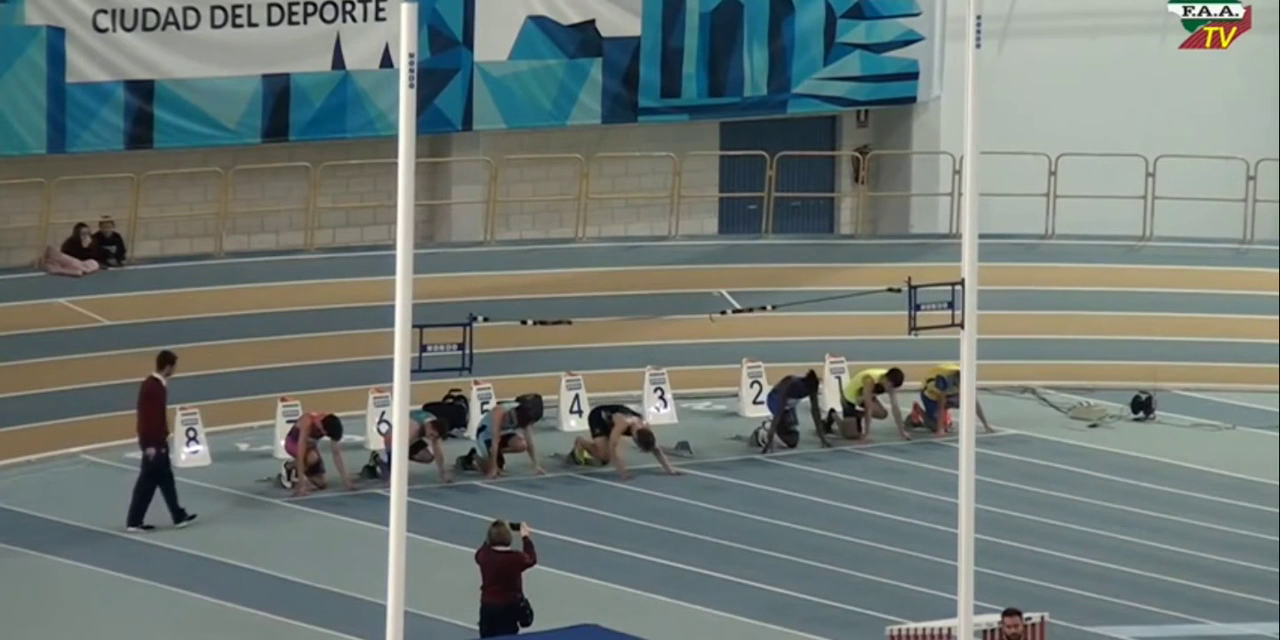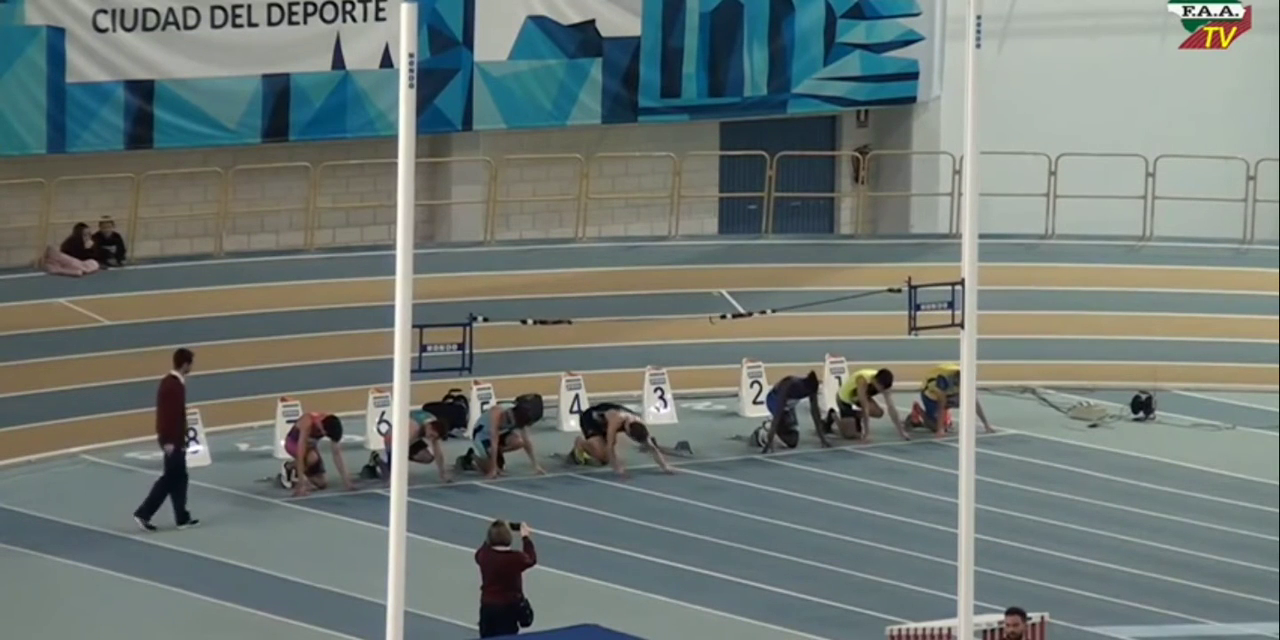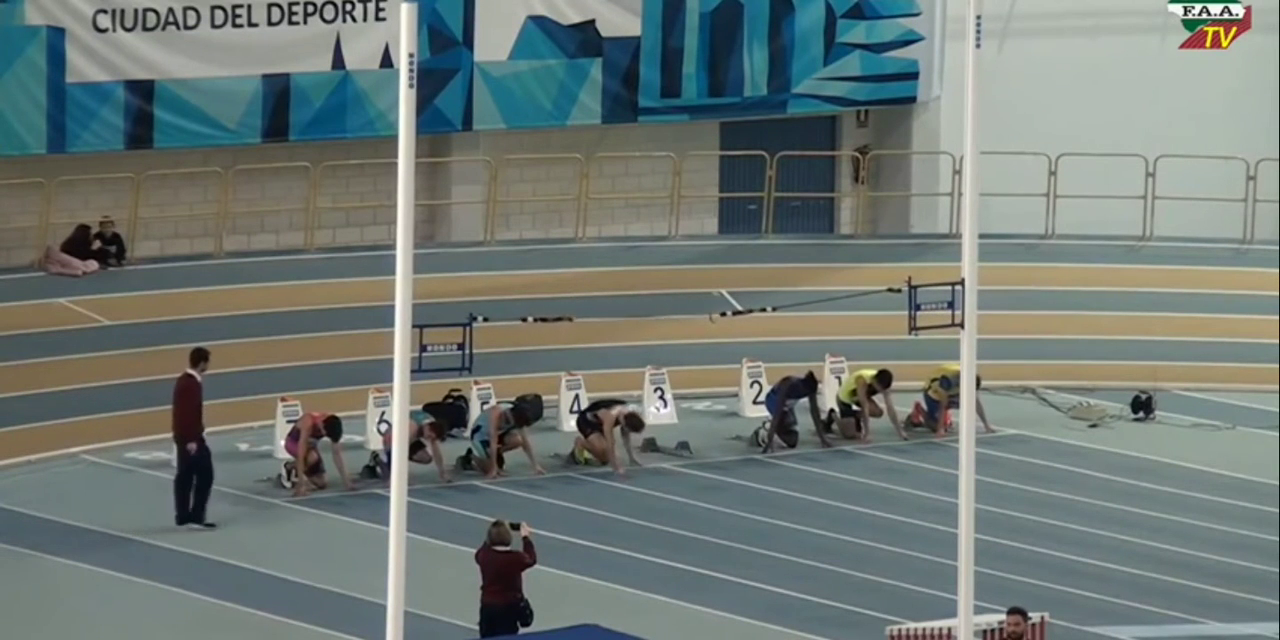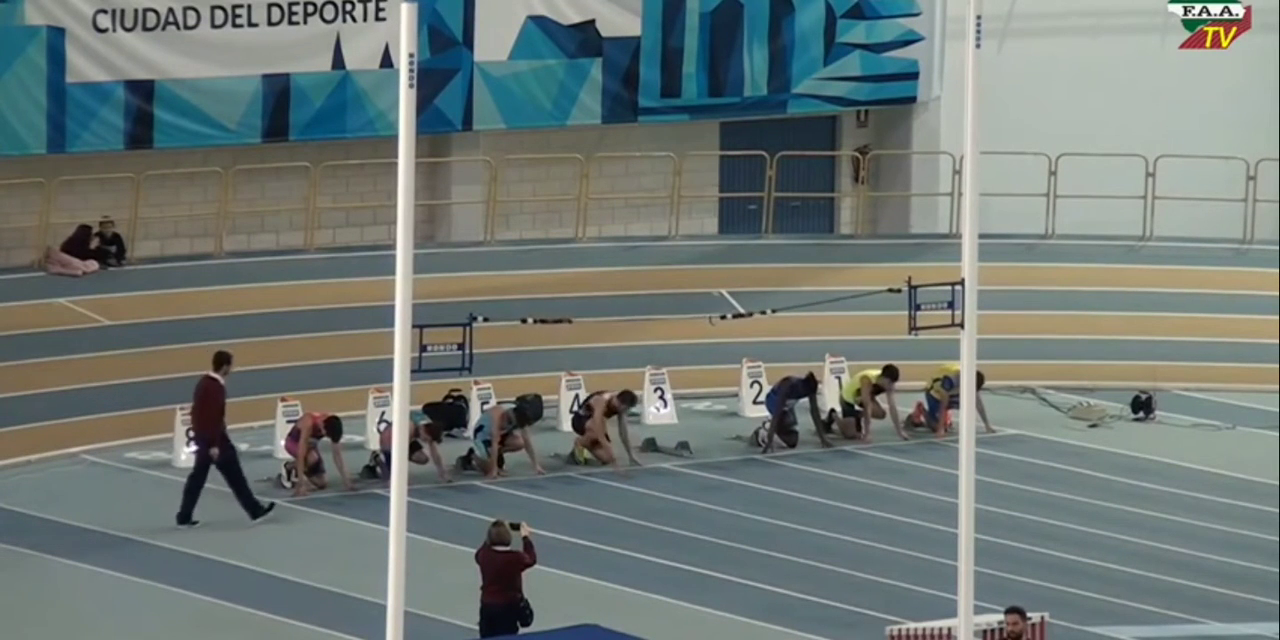
dt=0.3s
person 1, frame 1
left shoulder: (151, 383)
right shoulder: (155, 388)
right elbow: (150, 417)
right wrist: (150, 444)
left hip: (155, 439)
right hip: (153, 441)
left knee: (165, 477)
right knee: (148, 481)
left ankle: (179, 516)
right ankle: (134, 521)
person 1, frame 2
left shoulder: (170, 382)
right shoulder: (174, 386)
right elbow: (169, 414)
right wrist: (169, 441)
left hip: (175, 437)
right hip: (173, 439)
left knee: (178, 477)
right knee: (172, 478)
left ankle: (182, 517)
right ankle: (143, 513)
person 1, frame 3
left shoulder: (183, 380)
right shoulder: (192, 384)
right elbow: (189, 414)
right wrist: (191, 440)
left hip: (182, 435)
right hip: (191, 438)
left knee: (184, 476)
right knee: (205, 475)
left ankle: (182, 517)
right ankle: (196, 517)
person 1, frame 4
left shoulder: (203, 383)
right shoulder: (216, 388)
left elbow: (197, 412)
right elbow: (214, 418)
right wrist: (214, 445)
left hip: (202, 437)
right hip: (216, 439)
left knee: (197, 477)
right knee: (235, 476)
left ankle: (184, 517)
right ankle: (255, 510)
